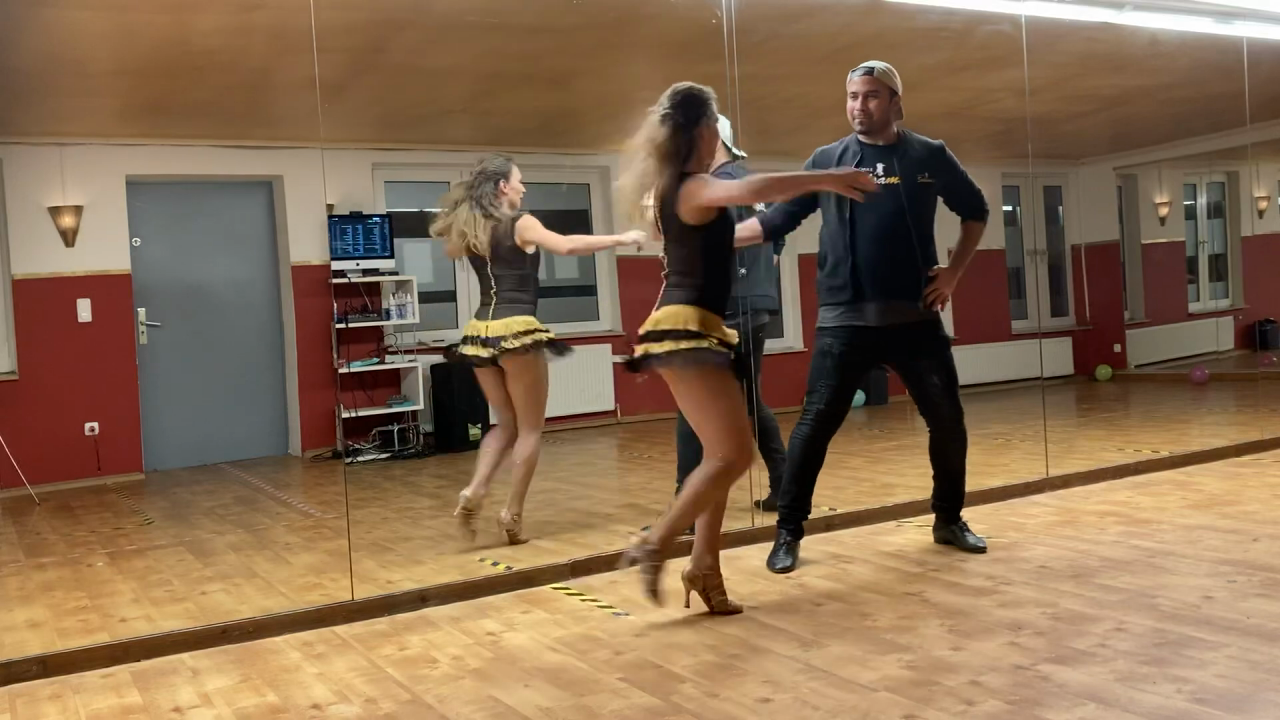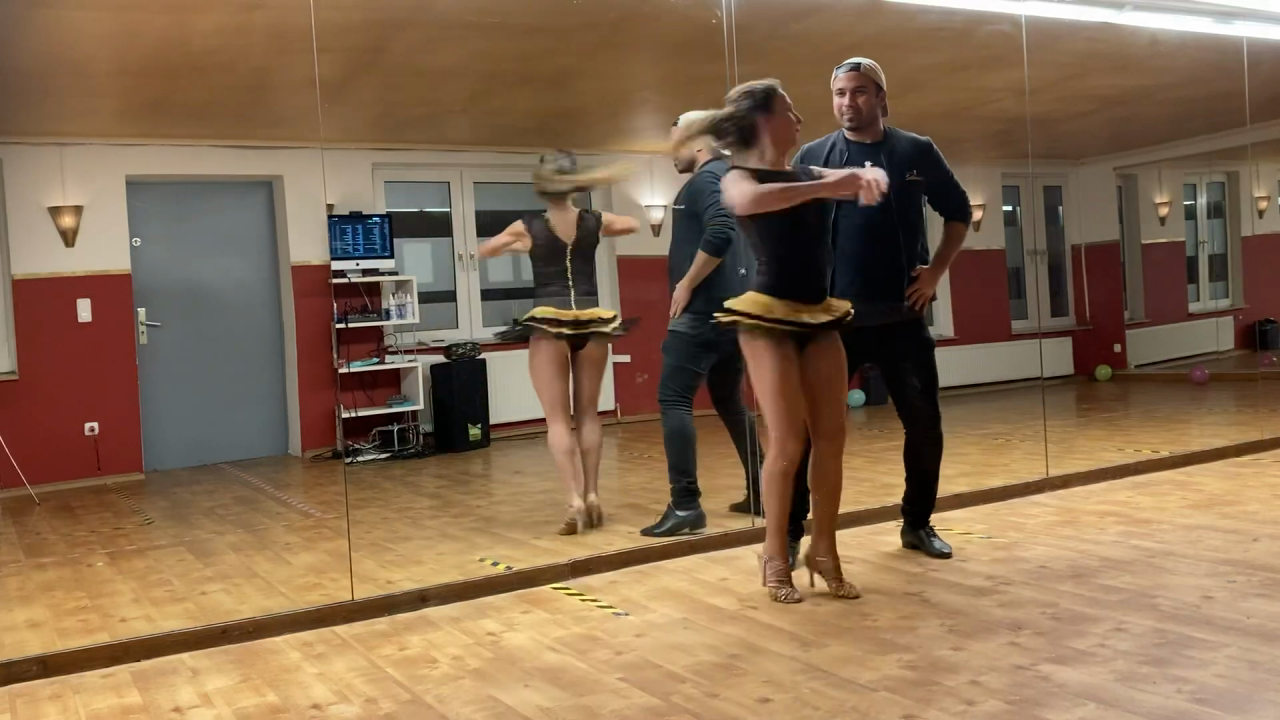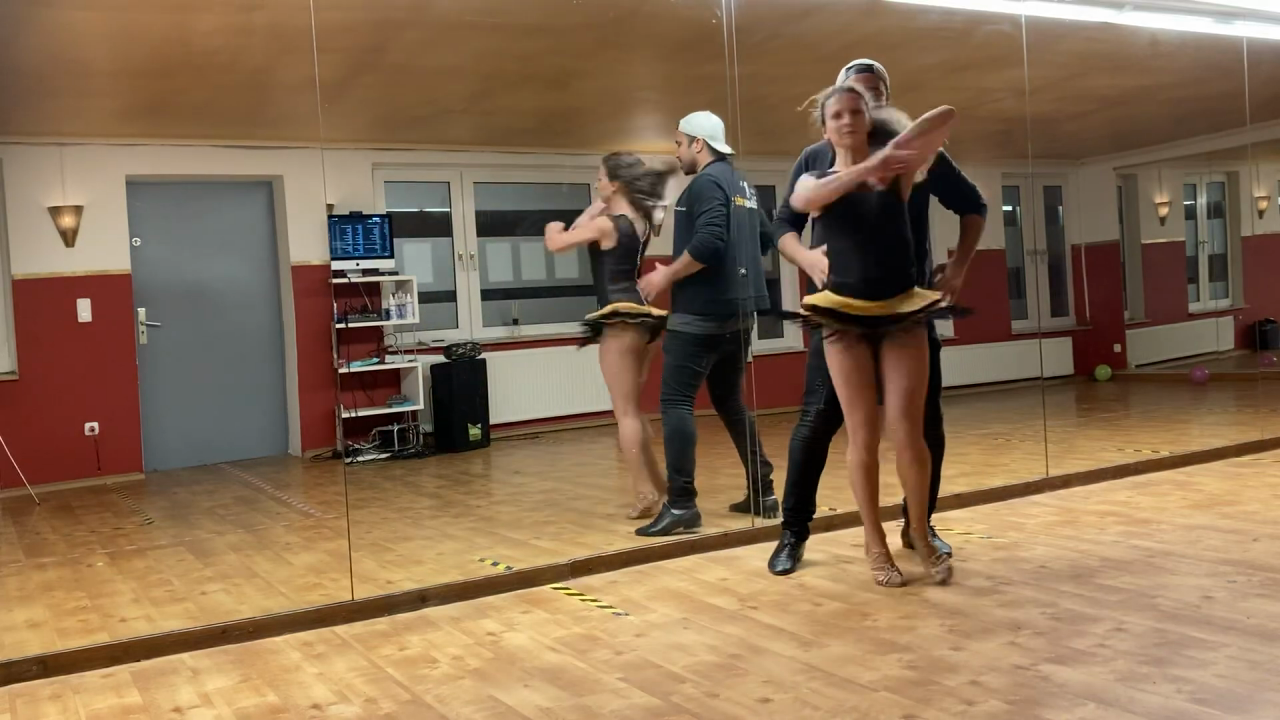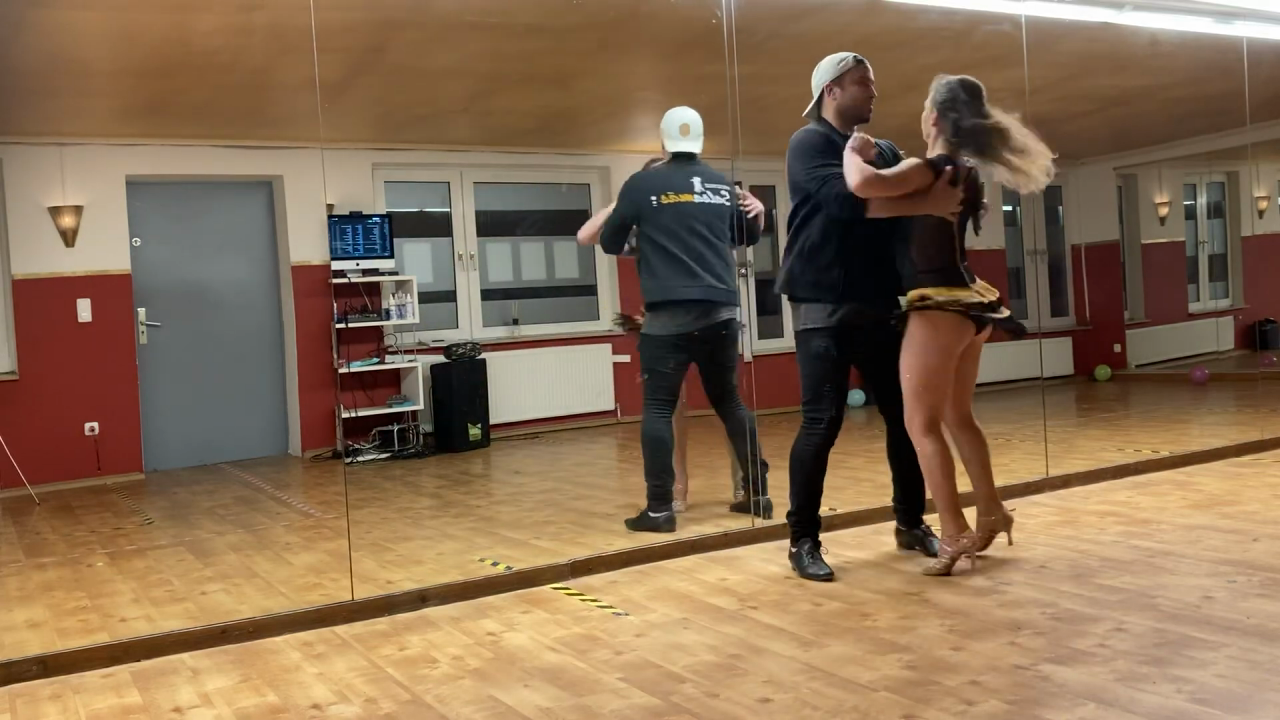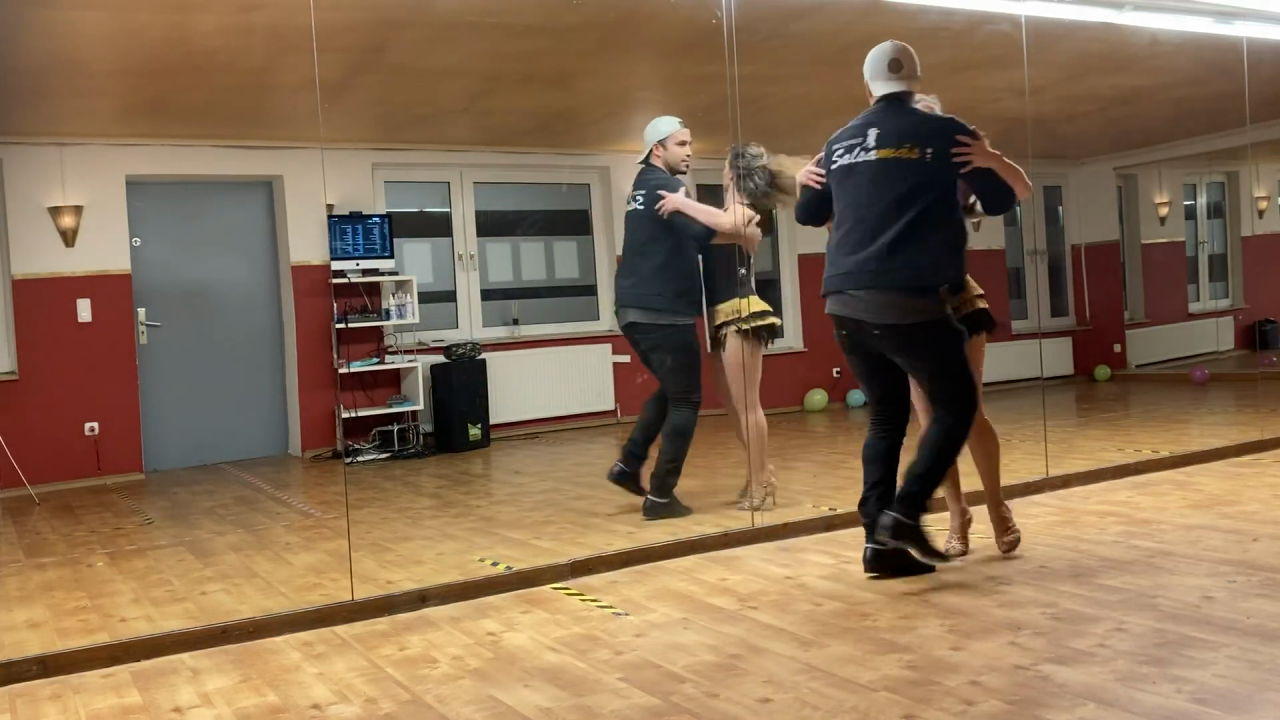
dt=0.4s
person 1, frame 1
left shoulder: (930, 155)
right shoulder: (827, 160)
left elbow: (975, 210)
right elbow: (777, 219)
left wrist: (955, 271)
left hip: (915, 315)
right hip: (845, 317)
left knee: (947, 419)
right knee: (816, 421)
left ankle: (948, 519)
right ankle: (789, 532)
person 1, frame 2
left shoulder: (917, 152)
right shoulder: (813, 156)
left elbow: (958, 211)
left wrist: (937, 271)
left hip: (901, 315)
left knee: (924, 423)
left ankle: (917, 524)
person 1, frame 3
right shoulder: (816, 158)
left elbow: (972, 206)
right elbow: (784, 226)
left wrist: (959, 264)
right wrist: (808, 260)
left knee: (926, 421)
right knee: (818, 419)
left ankle: (918, 524)
right ankle: (793, 533)
person 1, frame 4
left shoulder: (878, 150)
right shoulder: (809, 142)
left elbow: (920, 188)
right elbow: (849, 200)
left wrist: (947, 195)
right wrist: (928, 202)
left hip: (880, 305)
right hip: (824, 306)
left knee: (905, 413)
right knee: (823, 421)
left ankle: (911, 522)
right ankle: (803, 539)
person 1, frame 5
left shoulder: (839, 143)
right shoulder: (947, 133)
left elbow: (806, 214)
right elbow: (1001, 200)
right wrist: (958, 202)
left hip: (846, 301)
right hip: (908, 299)
left knee: (887, 418)
right knee: (955, 407)
left ankle: (883, 536)
right ankle: (901, 515)
person 2, frame 1
left shoulder: (674, 188)
right shoulder: (696, 187)
right elbow: (747, 190)
right wrist: (828, 178)
left hip: (688, 333)
right hip: (687, 333)
left knee: (731, 452)
right knee: (732, 456)
left ankle: (704, 569)
right ankle: (656, 543)
person 2, frame 2
left shoulder: (813, 175)
right shoulder: (740, 177)
left elbow: (867, 179)
right elbow: (747, 202)
left wrist: (866, 176)
right wrist: (821, 185)
left hip: (817, 320)
right hip: (767, 322)
left knee: (830, 438)
right knee: (786, 443)
left ankle: (823, 550)
right ankle: (775, 557)
person 2, frame 3
left shoulder: (899, 166)
right shoulder: (818, 182)
left elbow: (944, 117)
right elbow: (802, 200)
left wrist: (888, 154)
right wrist: (863, 169)
left hip: (901, 315)
right hip: (845, 319)
left knee: (907, 430)
right knee: (861, 438)
left ankle: (921, 538)
right ankle: (876, 546)
person 2, frame 4
left shoulder: (925, 170)
right shoulder: (968, 171)
left elbow: (863, 184)
left wrist: (855, 149)
left hip: (938, 307)
right hip: (967, 301)
left knee: (920, 424)
right knee: (957, 417)
left ankle: (955, 530)
right ankle: (991, 512)
person 2, frame 5
left shoulder: (958, 176)
left elbow: (1023, 189)
left wrist: (992, 159)
left hip: (955, 304)
left knee: (969, 412)
right knee: (931, 420)
left ankle: (998, 509)
right ankle: (957, 515)
person 3, frame 1
left shoulder: (724, 181)
right shoulder: (747, 182)
right elbow: (776, 240)
left hip: (722, 312)
right hip: (754, 310)
right knee: (750, 402)
right ankle: (784, 488)
person 3, frame 2
left shoulder: (708, 179)
right shoulder: (726, 181)
left elbow: (719, 235)
left wrist: (685, 285)
left hip: (700, 315)
left knee: (675, 402)
right knee: (730, 404)
left ankle: (685, 506)
right ankle: (761, 493)
person 3, frame 3
left shoulder: (706, 182)
right shoulder: (742, 184)
left elbow: (707, 243)
right elbow: (766, 239)
left wrist: (667, 276)
left hip: (701, 313)
right hip: (737, 312)
left knee: (676, 402)
right knee: (730, 403)
left ankle: (681, 505)
right ankle: (762, 492)
person 3, frame 4
left shoulder: (641, 184)
right shoulder: (724, 186)
left elbow: (611, 243)
right elbow: (750, 235)
left wrist: (613, 223)
left hip: (669, 313)
right hip: (721, 310)
left knee: (658, 408)
right knee: (729, 401)
left ankle: (659, 508)
right ankle: (758, 493)
person 3, frame 5
left shoulder: (646, 187)
right shoulder: (664, 186)
left elbow: (683, 235)
right elbow: (700, 228)
left wrist: (729, 227)
right wrist: (746, 234)
left hip: (635, 312)
right hip: (662, 313)
left knee: (671, 391)
right knee: (685, 400)
left ankle: (628, 465)
right ankle: (660, 494)
person 4, frame 1
left shoulder: (471, 229)
right shoulder: (522, 224)
left elbow: (445, 232)
right elbow: (563, 245)
right wrist: (621, 238)
left hip: (480, 335)
right hip: (515, 334)
left knee: (507, 425)
right knee: (529, 429)
left ankle: (473, 492)
right ankle: (512, 515)
person 4, frame 2
left shoulder: (527, 226)
right shoulder: (594, 221)
left elbow: (485, 251)
right elbow: (632, 224)
left hip: (549, 326)
right hip: (591, 323)
left knee: (558, 420)
right knee: (587, 415)
left ankle: (576, 501)
right ankle: (590, 498)
person 4, frame 3
left shoulder: (604, 225)
right shoulder: (640, 218)
left elbow: (555, 243)
left wrist: (554, 228)
right wrist: (595, 209)
left hip: (622, 321)
right hip: (638, 318)
left knee: (625, 410)
right knee: (629, 409)
left ankle: (646, 492)
right ankle: (654, 484)
person 4, frame 4
right shoulder: (635, 224)
right elbow: (583, 238)
left wrist: (752, 205)
right wrist: (613, 208)
right knee: (675, 405)
left ankle: (739, 476)
right ankle: (679, 484)
person 4, frame 5
left shoulder: (742, 211)
right shoulder: (733, 211)
left elbow: (732, 222)
left wrist: (685, 202)
left hip: (738, 314)
right hip: (725, 315)
left knee: (746, 403)
right knee: (736, 401)
left ankle: (759, 482)
right ankle: (762, 471)
